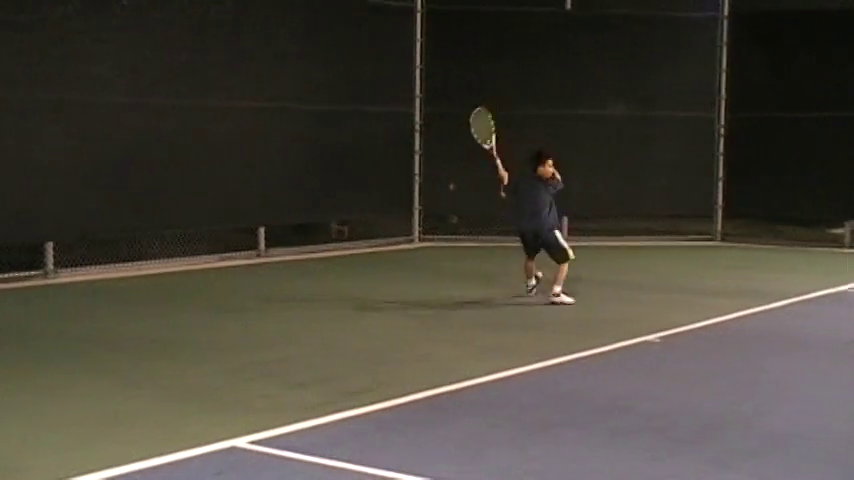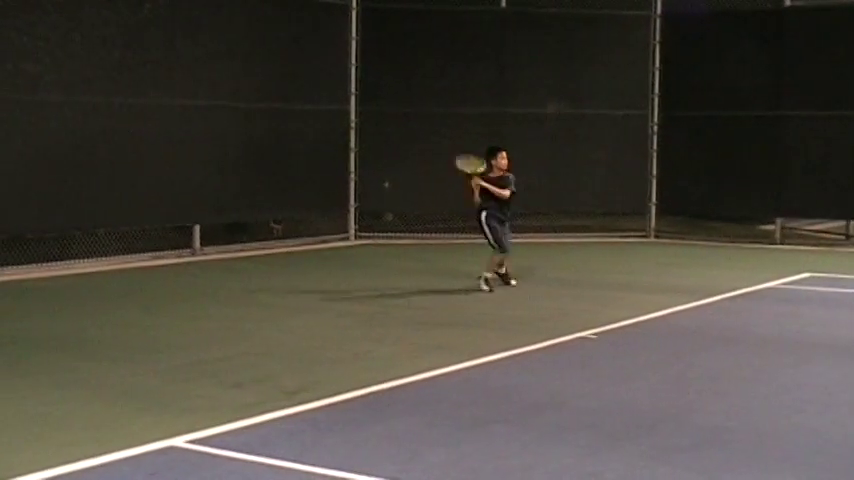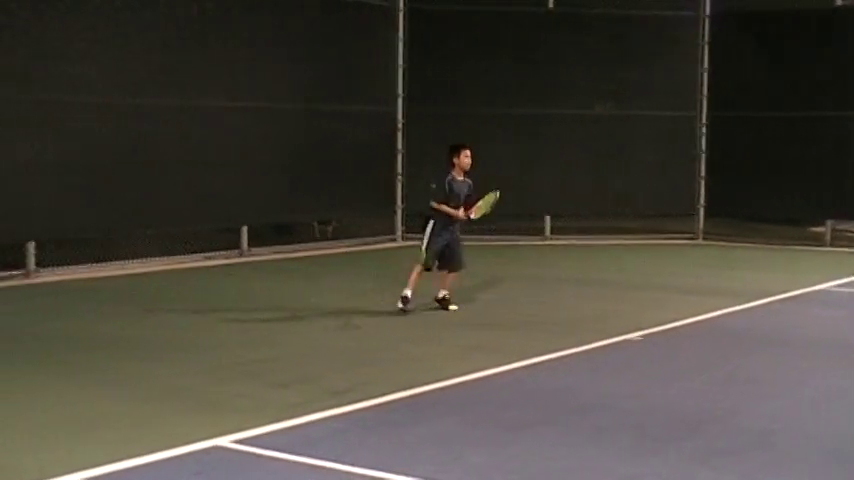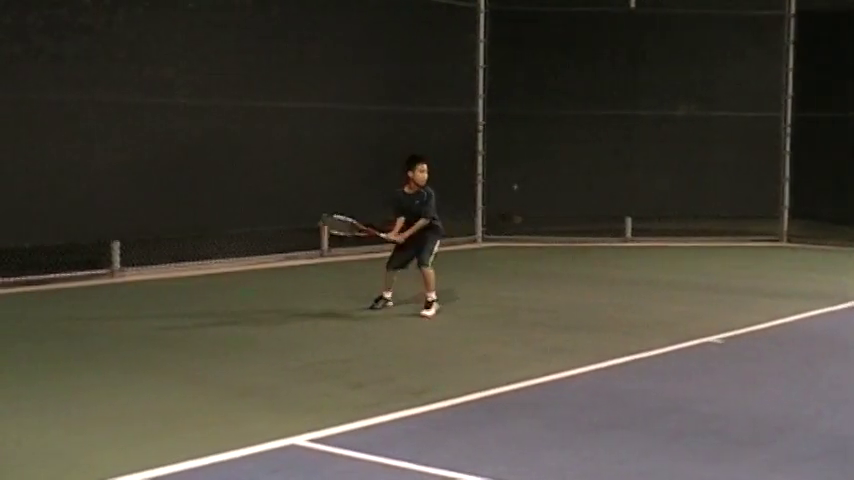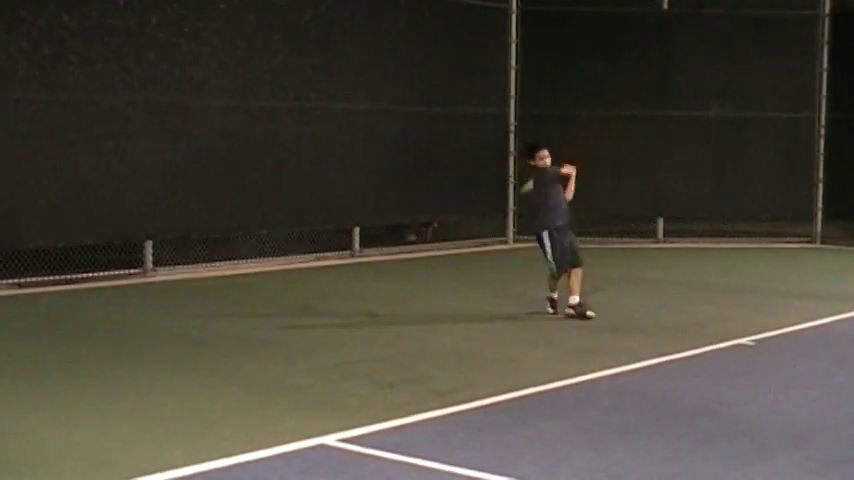
dt=1s
person 1, frame 1
left shoulder: (521, 180)
right shoulder: (549, 184)
left elbow: (506, 192)
right elbow: (558, 180)
left wrist: (504, 177)
left hip: (525, 228)
right hip: (545, 227)
left knee: (530, 256)
right knee: (565, 258)
left ankle: (531, 284)
right ankle: (556, 292)
person 1, frame 2
left shoulder: (508, 178)
right shoulder: (483, 178)
left elbow: (505, 194)
right elbow: (477, 203)
left wrist: (485, 184)
right wrist: (476, 188)
left hip: (502, 218)
right hip: (487, 217)
left knee: (503, 249)
right knee: (502, 248)
left ankle: (500, 271)
right ankle: (486, 276)
person 1, frame 3
left shoulder: (468, 184)
right shoulder: (447, 181)
left elbow: (465, 206)
right elbow: (434, 203)
left wrist: (467, 212)
right wrist: (455, 213)
left hip: (452, 228)
right hip: (436, 224)
left knee: (456, 264)
right knee: (424, 261)
left ankle: (442, 295)
right ankle: (406, 295)
person 1, frame 4
left shoulder: (427, 194)
right shoulder: (399, 195)
left elbow: (426, 219)
right elbow: (400, 217)
left wrist: (405, 235)
right wrist: (395, 232)
left hip: (431, 233)
right hip: (408, 233)
left knee: (424, 263)
right knee: (392, 264)
left ankle: (431, 300)
right ankle: (387, 297)
person 1, frame 5
left shoulder: (551, 173)
right shoulder: (541, 174)
right elbow: (569, 171)
left wrist: (570, 187)
right wrist: (570, 170)
left hip: (563, 225)
right hip: (547, 228)
left knee: (576, 264)
right knee: (558, 268)
left ankle: (574, 304)
right ankle: (552, 297)
